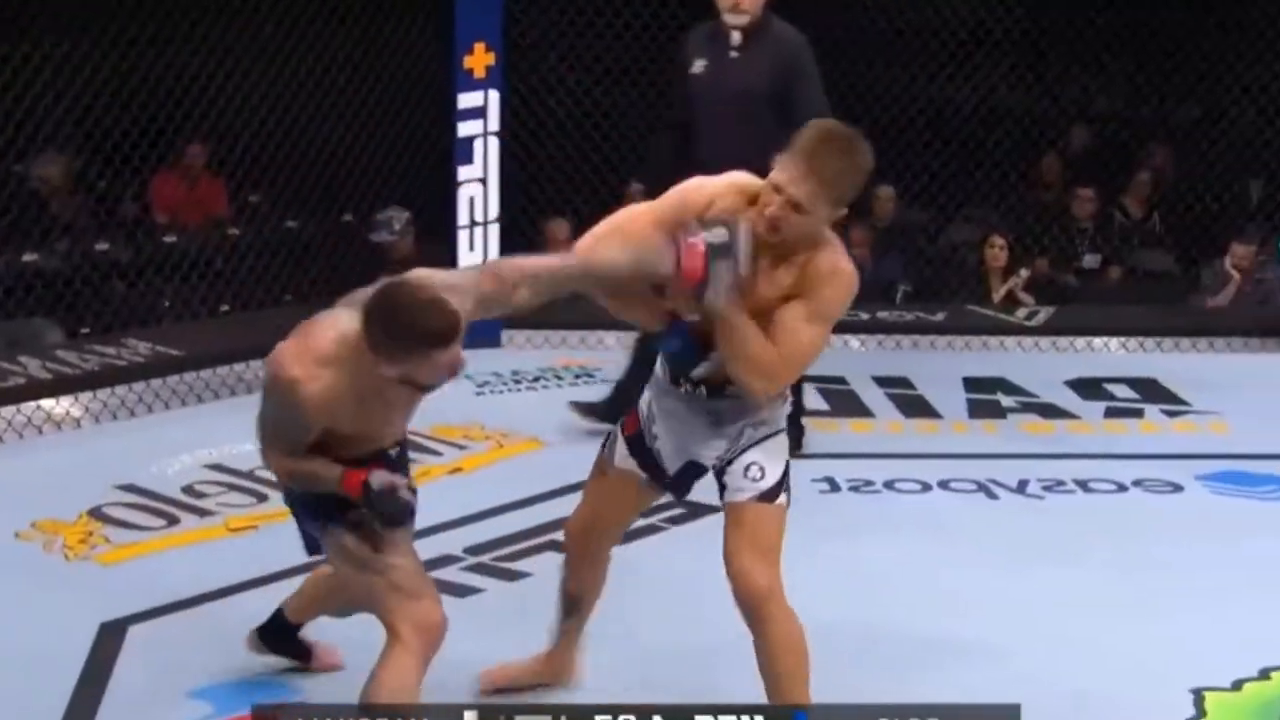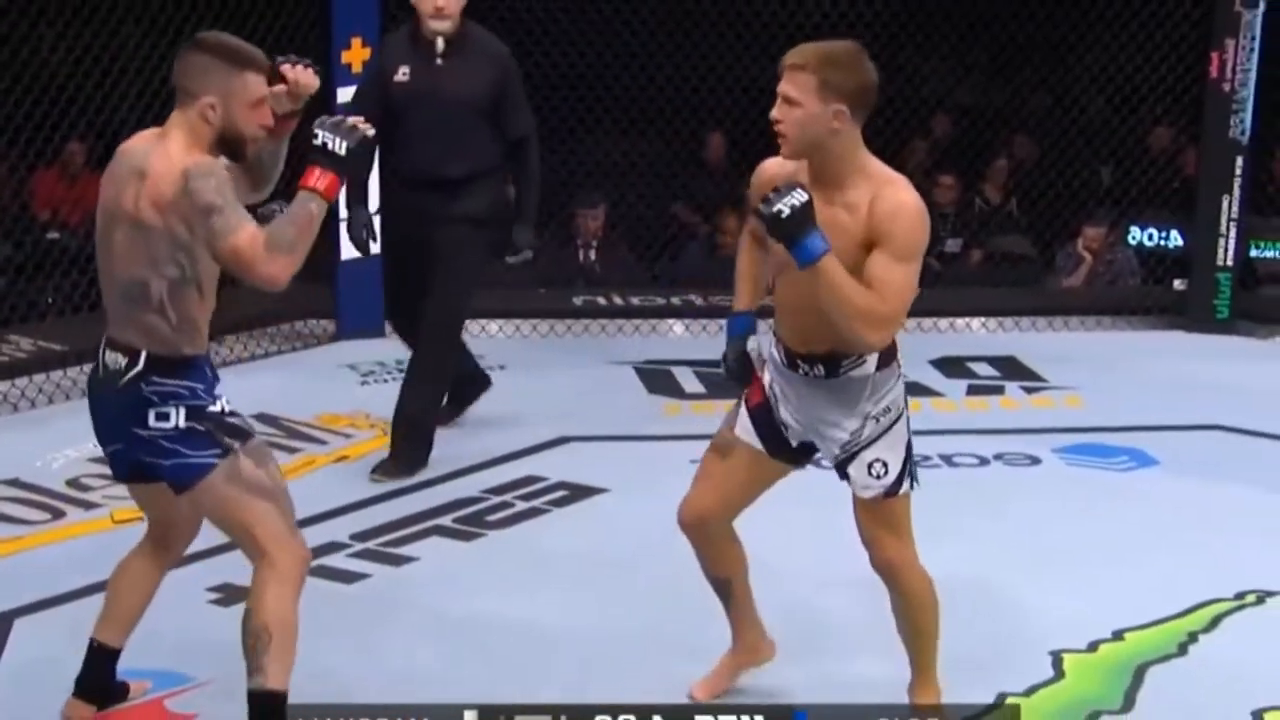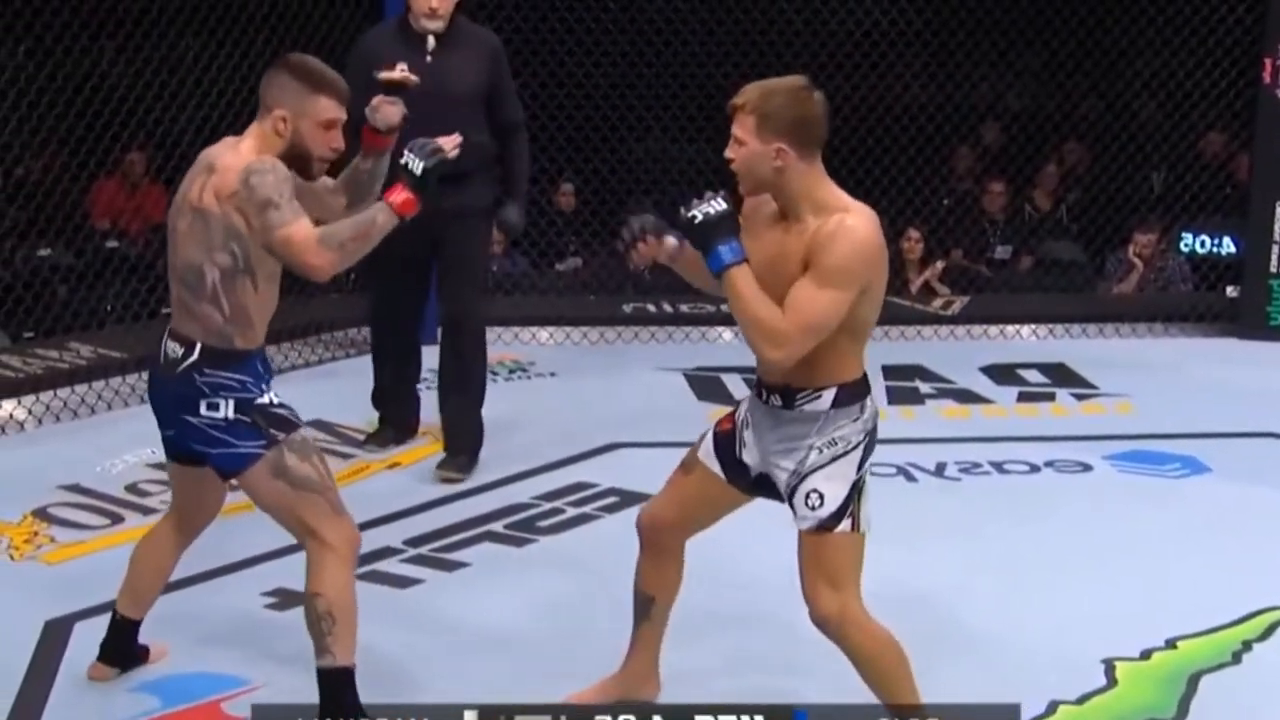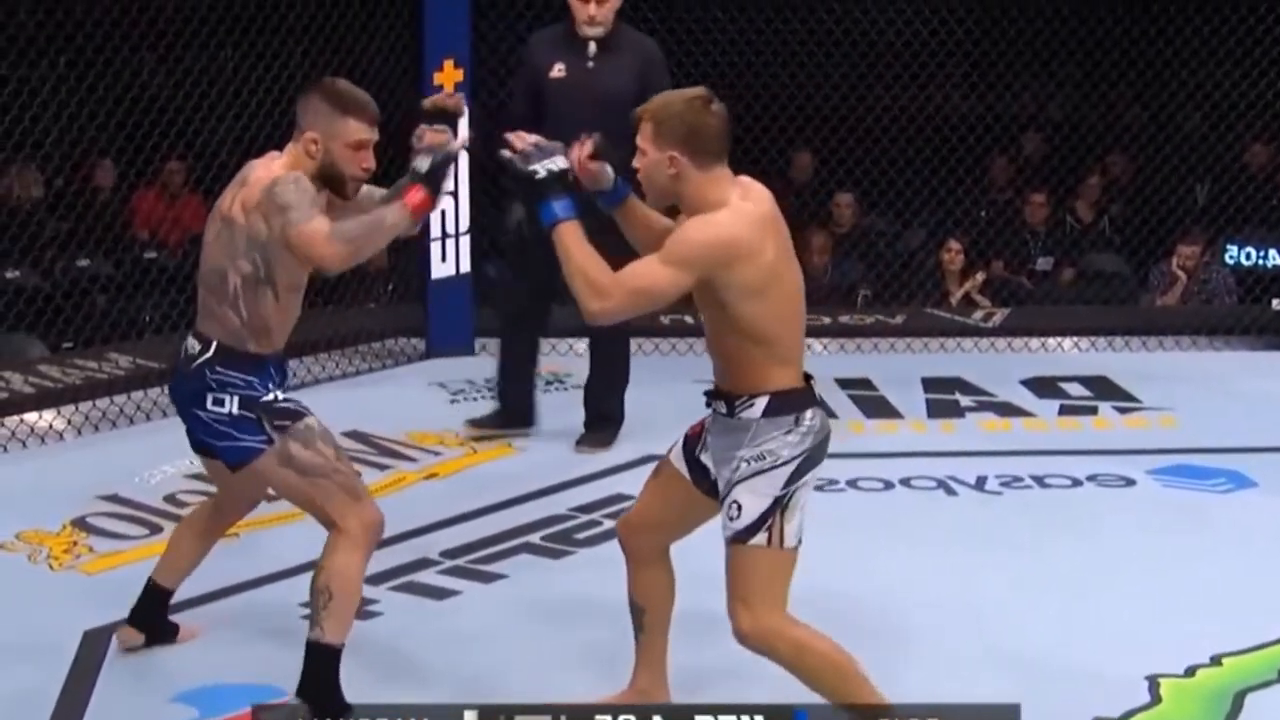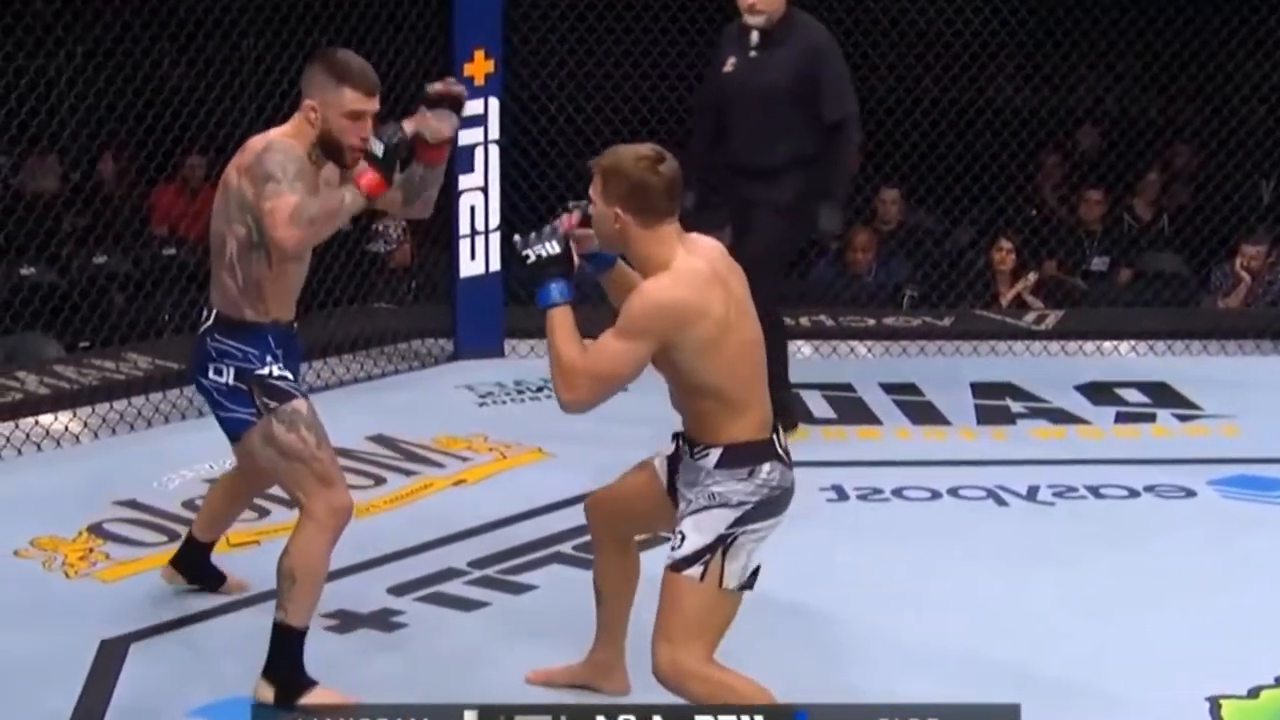
dt=0.7s
person 1, frame 1
left shoulder: (435, 297)
right shoulder: (300, 375)
left elbow: (553, 271)
right elbow: (278, 457)
left wrist: (675, 264)
right wrist: (358, 483)
left hip: (383, 456)
right hip: (331, 482)
left knee: (383, 570)
right knee: (420, 622)
left ankle: (277, 630)
person 1, frame 2
left shoulder: (142, 150)
right shoulder: (187, 174)
left elbow: (251, 182)
right elbow: (269, 267)
left wrist: (286, 115)
right wrist: (324, 174)
left hip: (121, 384)
right hip: (170, 393)
left knee: (170, 536)
right knee: (283, 555)
person 1, frame 3
left shoulder: (235, 161)
right shoulder: (253, 174)
left elbow: (344, 205)
right elbow: (318, 257)
left wrist: (379, 140)
right wrist: (406, 194)
left hip: (184, 373)
right hip: (224, 385)
left knee: (188, 516)
right knee: (335, 536)
left ankle: (116, 649)
person 1, frame 4
left shoulder: (300, 179)
right shoulder: (283, 185)
left elbow: (384, 214)
right elbow: (330, 252)
left wrist: (426, 159)
right wrist: (422, 190)
left hip: (212, 374)
right hip: (237, 383)
left knee: (232, 502)
right knee: (358, 521)
left ankle: (146, 620)
person 1, frame 5
left shoulder: (328, 157)
right shoulder: (275, 156)
left elbow: (416, 202)
right elbow: (290, 235)
left wrist: (430, 144)
right wrist: (371, 173)
left hip: (255, 343)
right hip: (243, 353)
left knee: (257, 471)
right knee: (329, 503)
left ankle: (189, 564)
right ankle: (283, 676)
person 2, frame 1
left shoulder: (832, 275)
right shoulder: (710, 197)
left elbow: (765, 381)
left wrist: (719, 289)
right wrist: (675, 331)
left hip: (749, 421)
right hip: (673, 398)
left knee: (758, 589)
right knee: (585, 537)
right ankle: (560, 657)
person 2, frame 2
left shoulder: (897, 208)
right shoulder: (775, 176)
left elbow: (875, 328)
left wrist: (809, 246)
right wrist: (743, 322)
left hip: (861, 393)
right hip: (781, 376)
left knee: (892, 557)
right knee: (700, 515)
left ankle: (925, 684)
right ankle: (748, 641)
person 2, frame 3
left shoulder: (849, 234)
right shoulder: (766, 206)
left elbow: (779, 345)
right elbow: (733, 286)
left wrist: (725, 250)
right wrist: (671, 251)
left hip: (827, 425)
right hip: (762, 411)
left knee: (832, 608)
right knee: (659, 525)
person 2, frame 4
left shoulder: (723, 233)
right shoulder: (743, 194)
left elbow: (603, 300)
right elbow: (667, 248)
left wrist: (555, 202)
right wrist: (609, 189)
left hip: (775, 430)
right hip: (734, 418)
left knee: (758, 622)
right knee: (640, 531)
left ankle: (887, 712)
right ankle: (648, 688)
person 2, frame 5
left shoulder: (667, 295)
right shoulder: (700, 250)
left elbow: (576, 392)
left wrist: (553, 286)
right wrist: (601, 261)
left hip: (738, 479)
right hip: (711, 456)
left knee: (679, 661)
right knee: (605, 515)
right ankle: (605, 665)
person 3, frame 1
left shoulder: (787, 47)
right shoulder: (698, 44)
right elbow: (678, 124)
right wrist: (650, 180)
left ankle: (785, 428)
right ankle: (623, 402)
person 3, frame 2
left shoulder: (491, 56)
right shoulder: (392, 53)
left elbow: (520, 142)
right elbow: (365, 130)
left wrist: (524, 217)
right wrist: (357, 203)
left hip: (469, 208)
right hip: (408, 204)
left knee: (438, 323)
right knee: (407, 313)
left ankle: (410, 444)
right ankle: (468, 382)
person 3, frame 3
left shoulder: (484, 47)
right shoulder: (377, 47)
left elbow: (512, 128)
left wrist: (515, 197)
left hip: (468, 200)
left knee: (463, 316)
right knee: (394, 314)
left ankle: (464, 443)
right ankle: (397, 416)
person 3, frame 4
left shoulder: (643, 55)
right shoulder: (543, 49)
right elbow: (520, 126)
right knee: (521, 303)
left ankle: (604, 417)
right ankle: (514, 409)
person 3, frame 5
left shoulder: (813, 43)
right shoulder: (731, 41)
left elbow: (845, 126)
right elbow: (708, 120)
left wrist: (833, 201)
right wrist: (696, 187)
left hip: (788, 195)
right hip: (735, 191)
left knee: (752, 296)
right knee: (746, 297)
left ankle: (773, 411)
right ankle: (773, 409)
